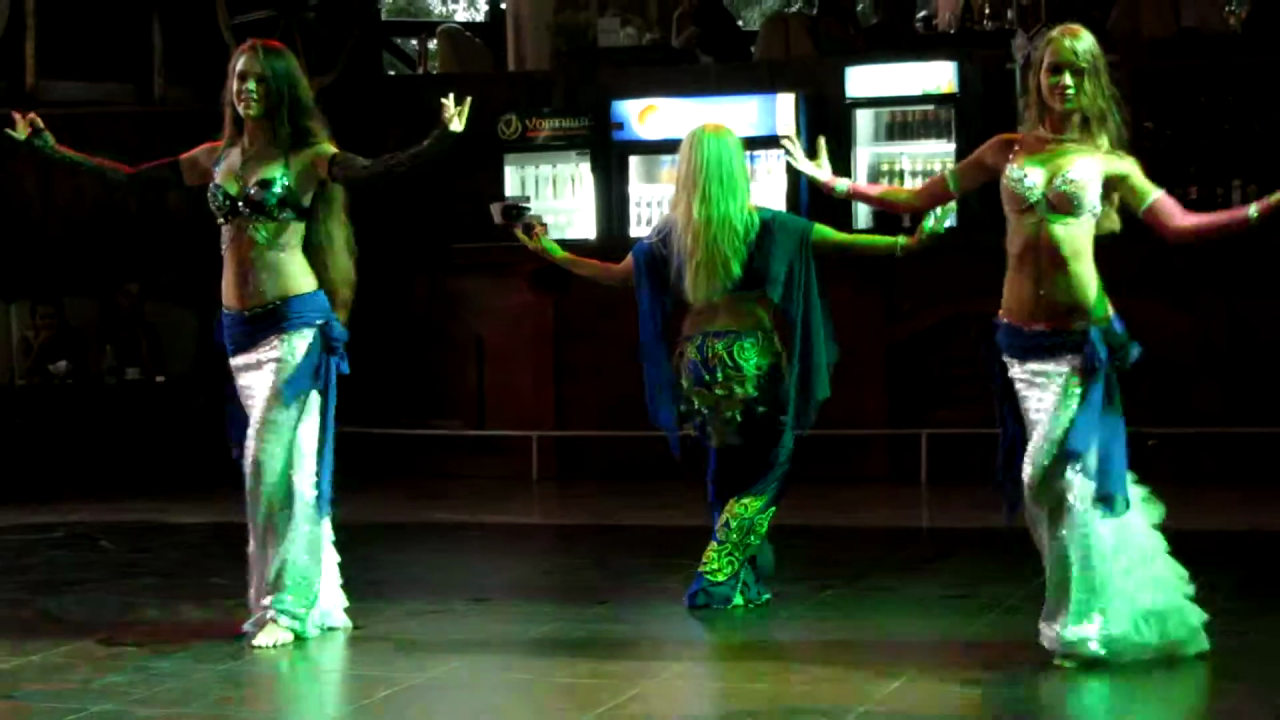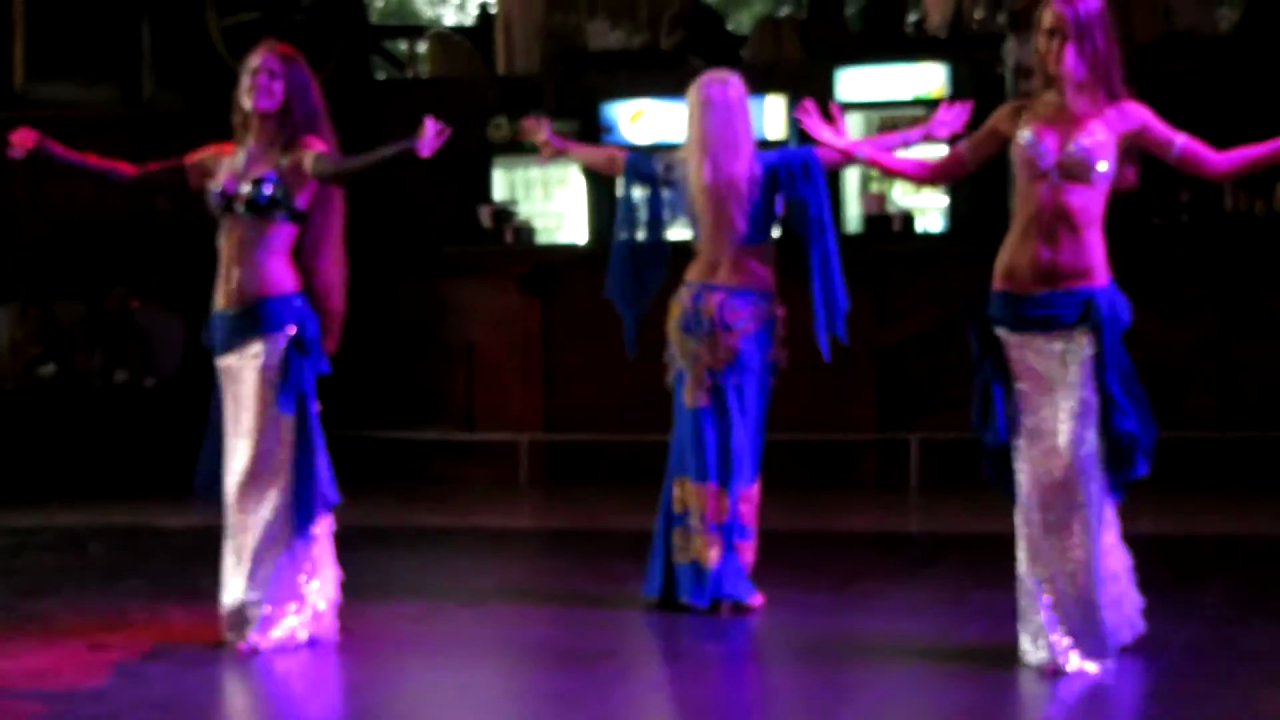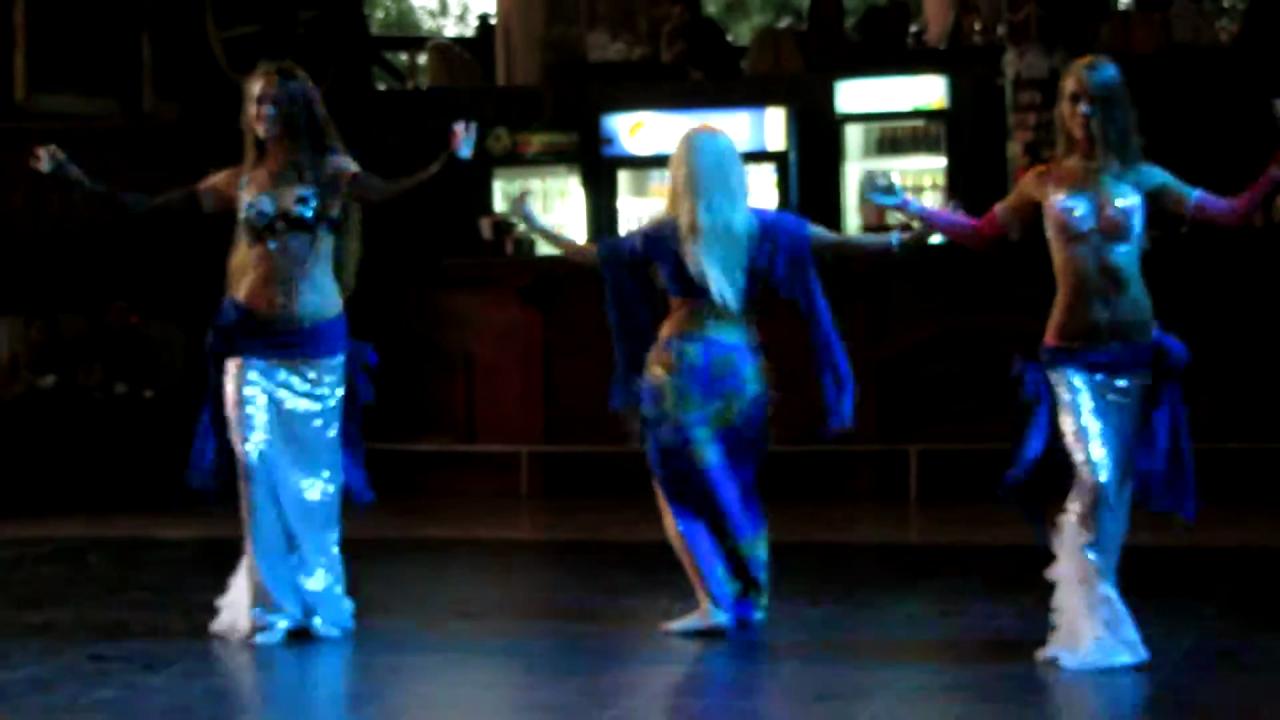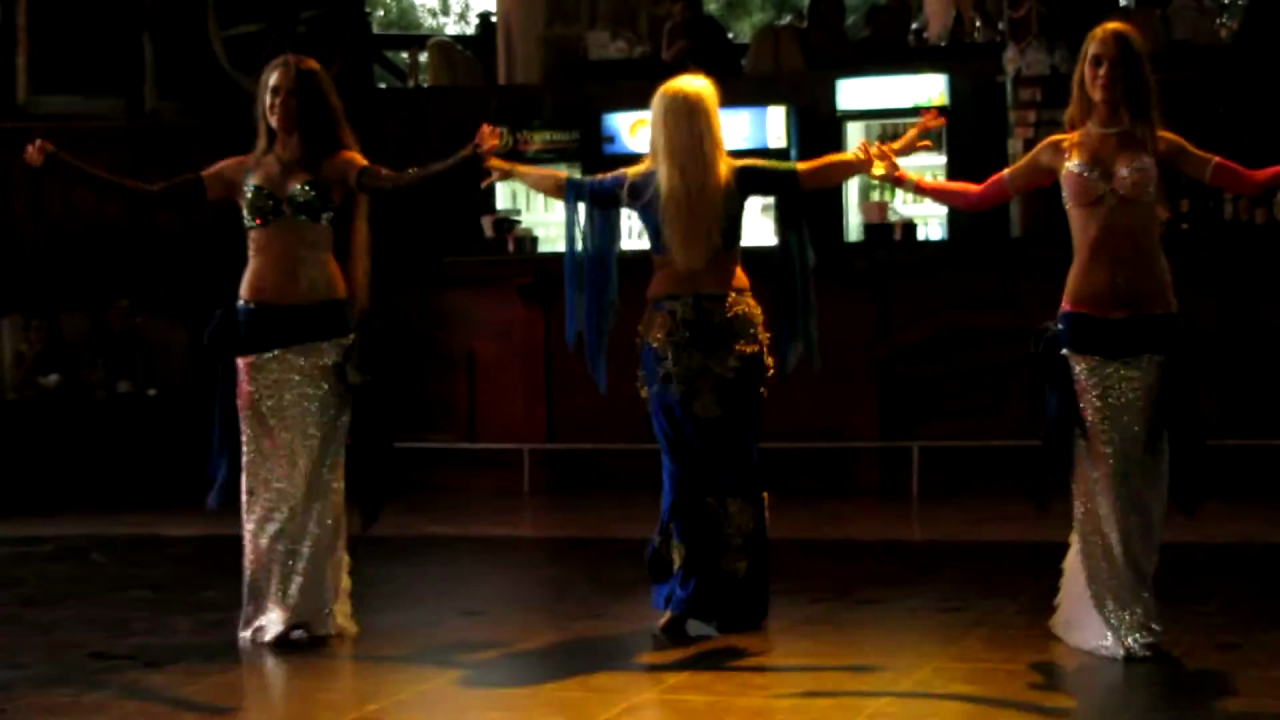
dt=1s
person 1, frame 1
left shoulder: (1110, 160)
right shoulder: (1003, 149)
left elbow: (1179, 226)
right elbow: (918, 200)
right wrist: (837, 184)
left hip: (1083, 337)
right hip: (1022, 344)
left knee: (1054, 473)
right knee: (1049, 485)
left ankle: (1075, 626)
right ankle: (1105, 615)
person 1, frame 2
left shoulder: (1123, 116)
right shoulder: (1016, 116)
left elbow: (1213, 165)
right elbow: (936, 173)
right wrist: (851, 150)
left hip: (1083, 306)
right hip: (1015, 306)
left knee: (1076, 461)
right knee: (1035, 464)
left ankle: (1078, 627)
right ankle: (1048, 625)
person 1, frame 3
left shoulder: (1141, 177)
right shoulder: (1041, 181)
left elbow: (1230, 215)
right elbow: (979, 232)
right wrist: (907, 205)
left hip: (1137, 352)
right hip: (1072, 356)
left knee: (1115, 493)
right knee: (1094, 484)
left ankle: (1086, 609)
right ankle: (1095, 629)
person 1, frame 4
left shoulder: (1159, 146)
right shoulder: (1059, 150)
right elbow: (979, 197)
right wrist: (903, 178)
left hip: (1153, 321)
right hip: (1087, 323)
left knee: (1144, 468)
right knee: (1102, 469)
left ankle: (1130, 610)
right ankle: (1110, 618)
person 2, frame 1
left shoulder: (308, 155)
right shoulder: (214, 157)
left elbow: (376, 170)
right elbow: (130, 176)
left wrist: (441, 139)
right wrist: (48, 146)
left hip: (296, 321)
right hip: (239, 327)
left knee: (281, 464)
right knee: (263, 466)
left ankle: (288, 605)
right ankle: (292, 597)
person 2, frame 2
left shoulder: (301, 152)
right shoulder: (222, 158)
left elbow: (339, 169)
right elbow: (134, 176)
left wrist: (410, 149)
right wrist: (48, 151)
left hip: (278, 321)
right hip: (229, 324)
left knee: (273, 467)
right knee: (247, 468)
left ankle: (283, 612)
right ankle: (258, 607)
person 2, frame 3
left shoulder: (330, 170)
right shoulder: (235, 182)
left elbow: (388, 192)
right elbow: (149, 209)
left wrist: (449, 161)
right wrist: (74, 175)
left hip: (320, 338)
right hip: (254, 339)
left knee: (315, 474)
right knee: (260, 466)
left ankle: (317, 601)
right ankle: (273, 604)
person 2, frame 4
left shoulder: (338, 164)
right shoulder: (243, 170)
left elbow: (403, 182)
right elbow: (155, 195)
left wrist: (470, 154)
right wrist: (65, 164)
left hip: (325, 325)
right hip: (263, 325)
left knee: (319, 466)
right knee: (269, 468)
left ankle: (320, 605)
right ankle: (273, 608)
person 3, frame 1
left shoulder: (669, 230)
right shoulder: (758, 222)
left elbow: (618, 274)
right elbow: (842, 241)
left wrist: (556, 255)
right wrist: (906, 242)
left hip: (696, 360)
right hip: (751, 357)
left knee: (727, 477)
right knee: (764, 472)
left ankle: (742, 577)
right ankle: (719, 581)
person 3, frame 2
left shoulder: (678, 168)
right shoulder: (766, 166)
left elbow: (612, 159)
right elbow: (849, 152)
left wrist: (559, 145)
right wrist: (927, 131)
left hip: (693, 306)
right hip: (745, 313)
left knee: (694, 439)
right knee: (737, 445)
left ankle: (681, 577)
right ankle: (727, 576)
person 3, frame 3
left shoulder: (663, 231)
right shoulder: (758, 225)
left elbow: (589, 255)
right elbow: (839, 242)
left wrist: (532, 224)
right wrist: (904, 238)
left hip: (679, 363)
right hip: (738, 364)
left knee: (679, 488)
right knee: (736, 486)
left ankle: (714, 604)
right ankle: (746, 597)
person 3, frame 4
left shoulder: (639, 184)
right shoulder: (734, 177)
left elbow: (566, 186)
right elbow: (816, 175)
left wrist: (505, 170)
right wrist: (892, 152)
left hip: (669, 326)
right hip: (732, 323)
left knee: (685, 464)
right knee: (735, 462)
left ankle: (689, 598)
right ankle: (740, 602)
